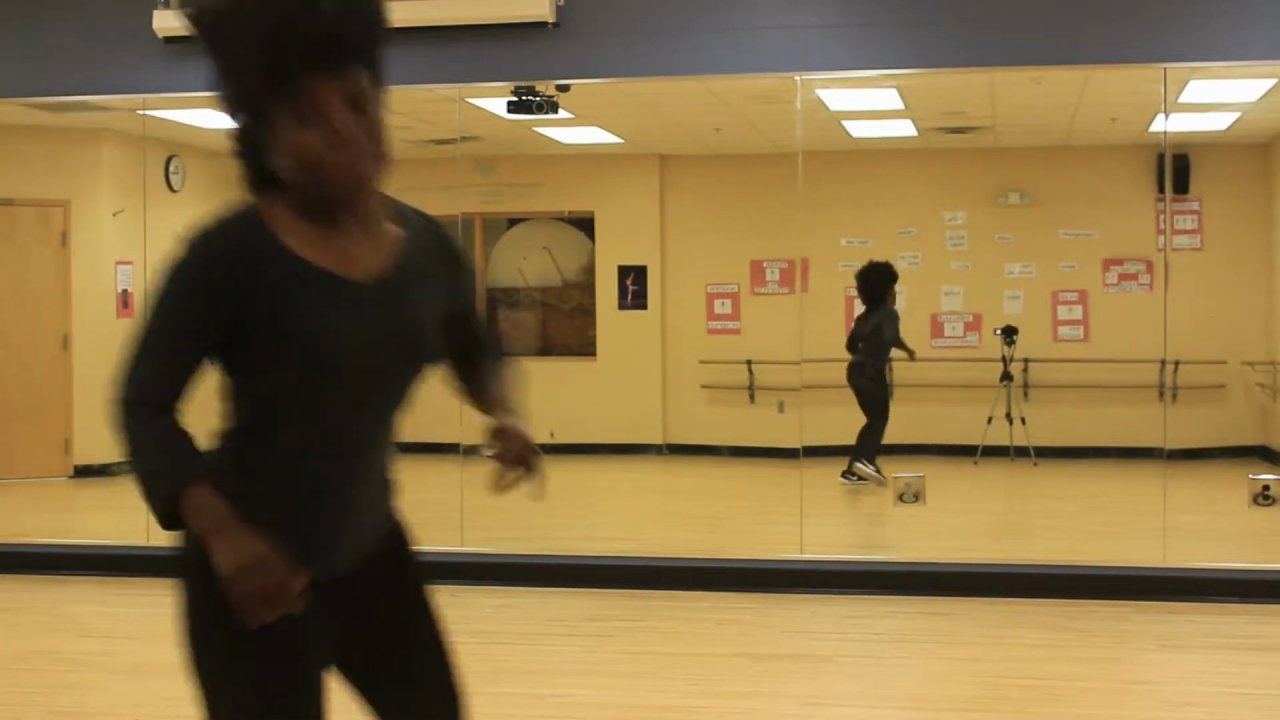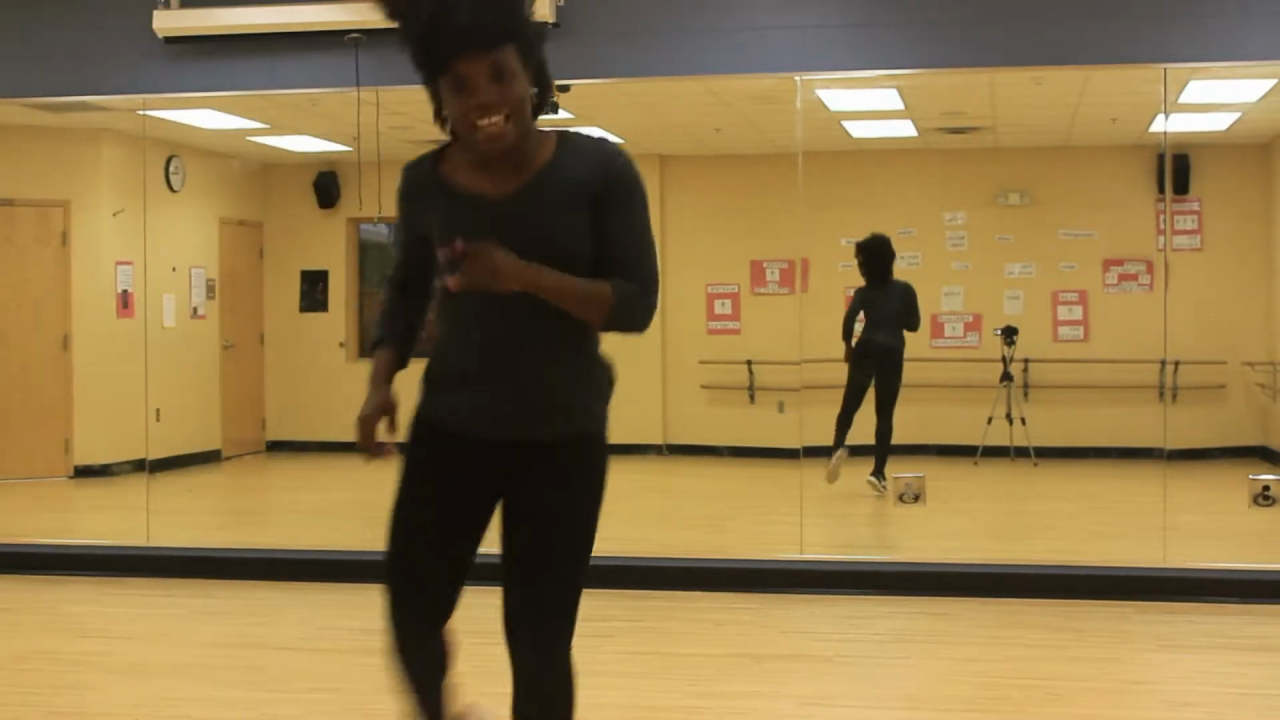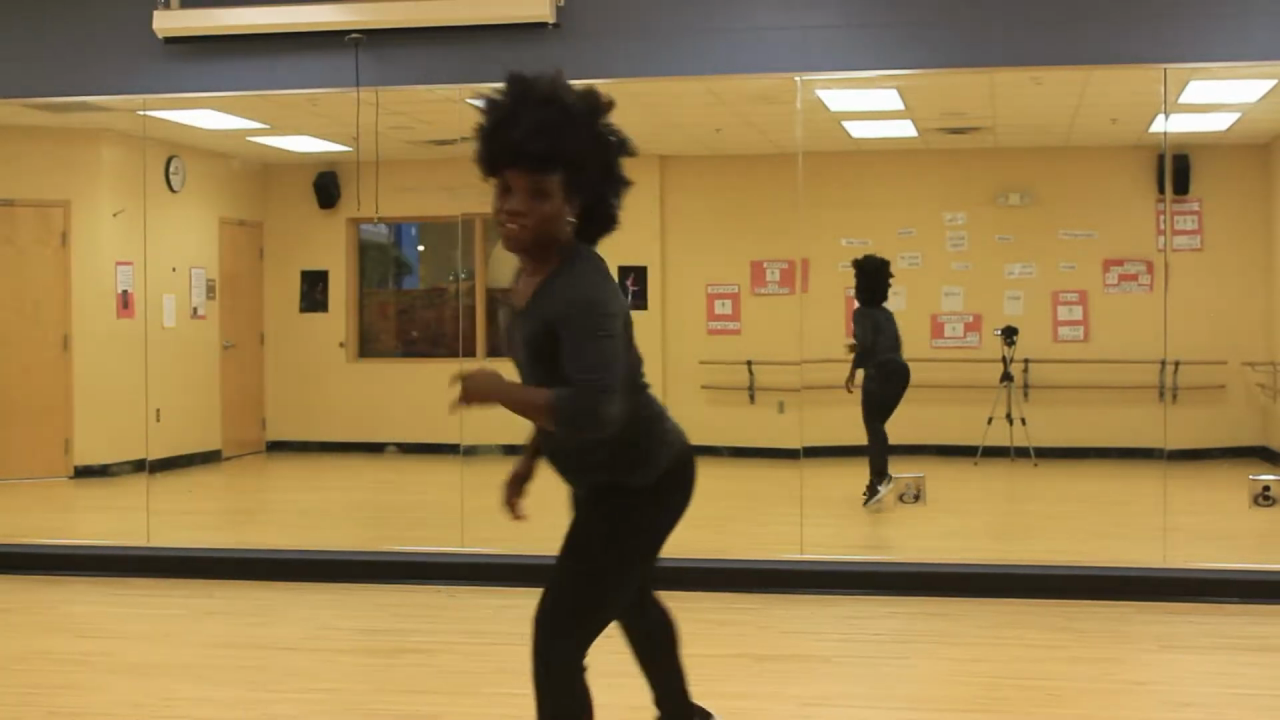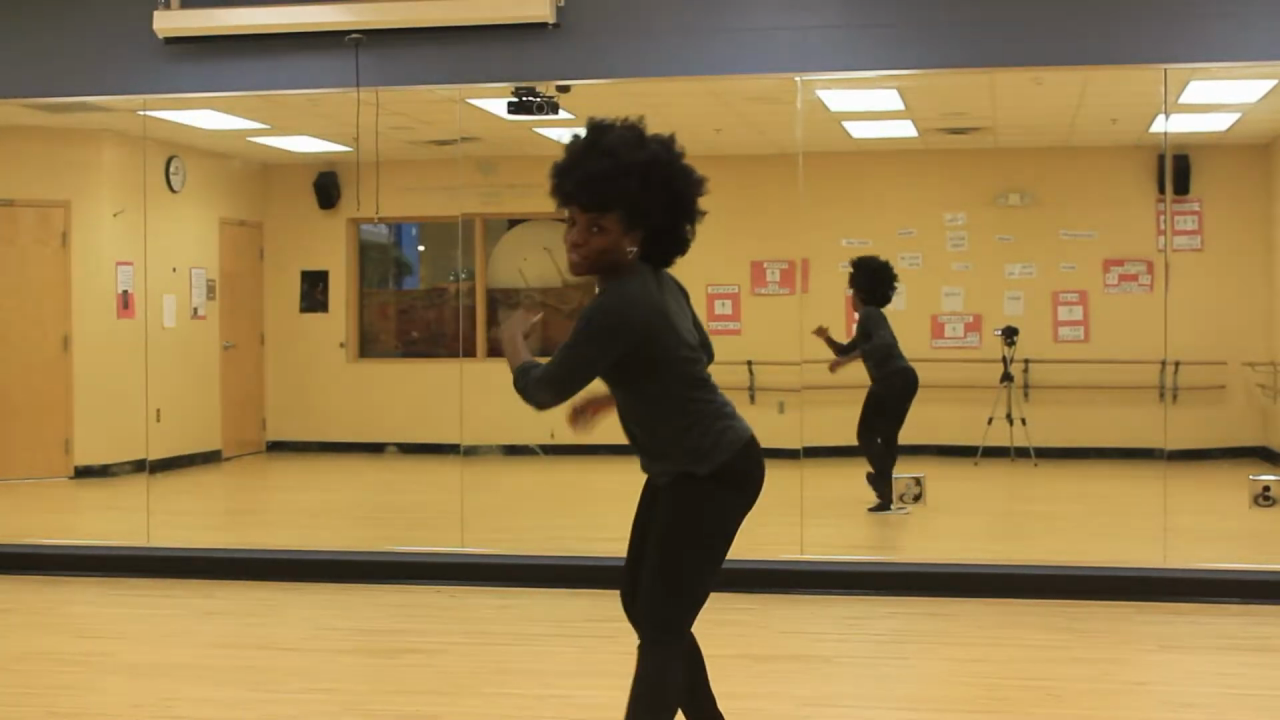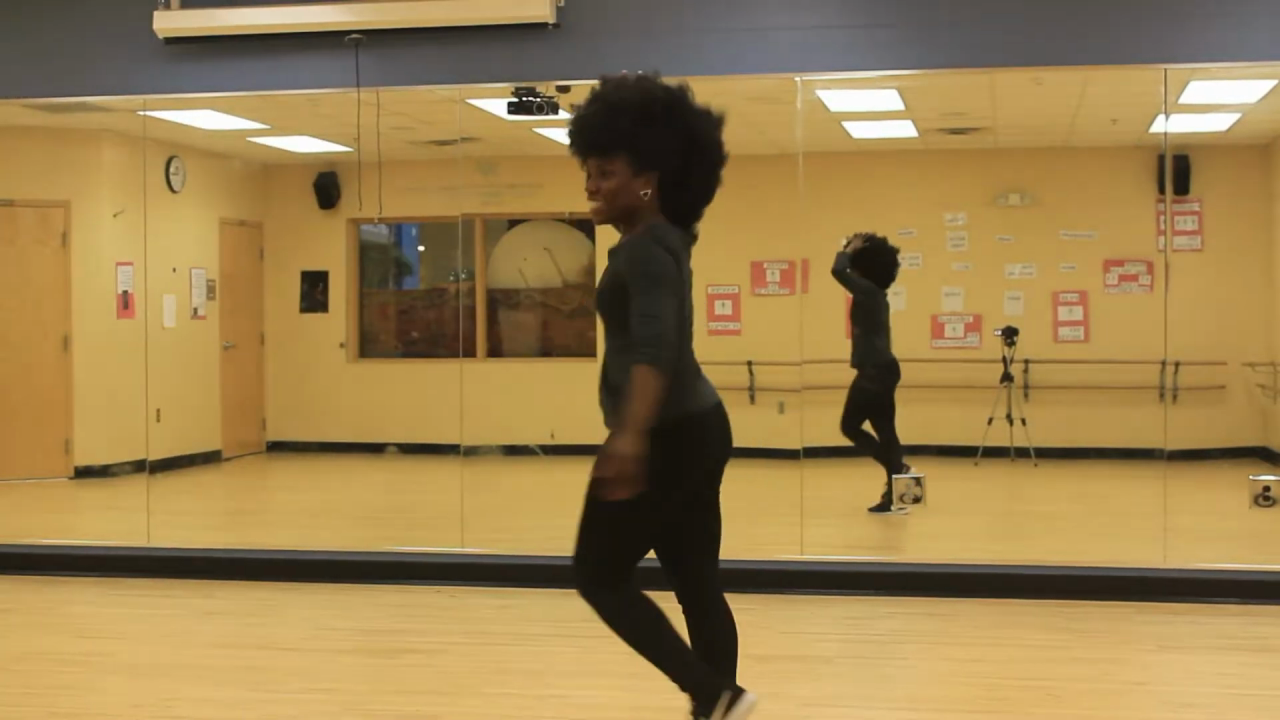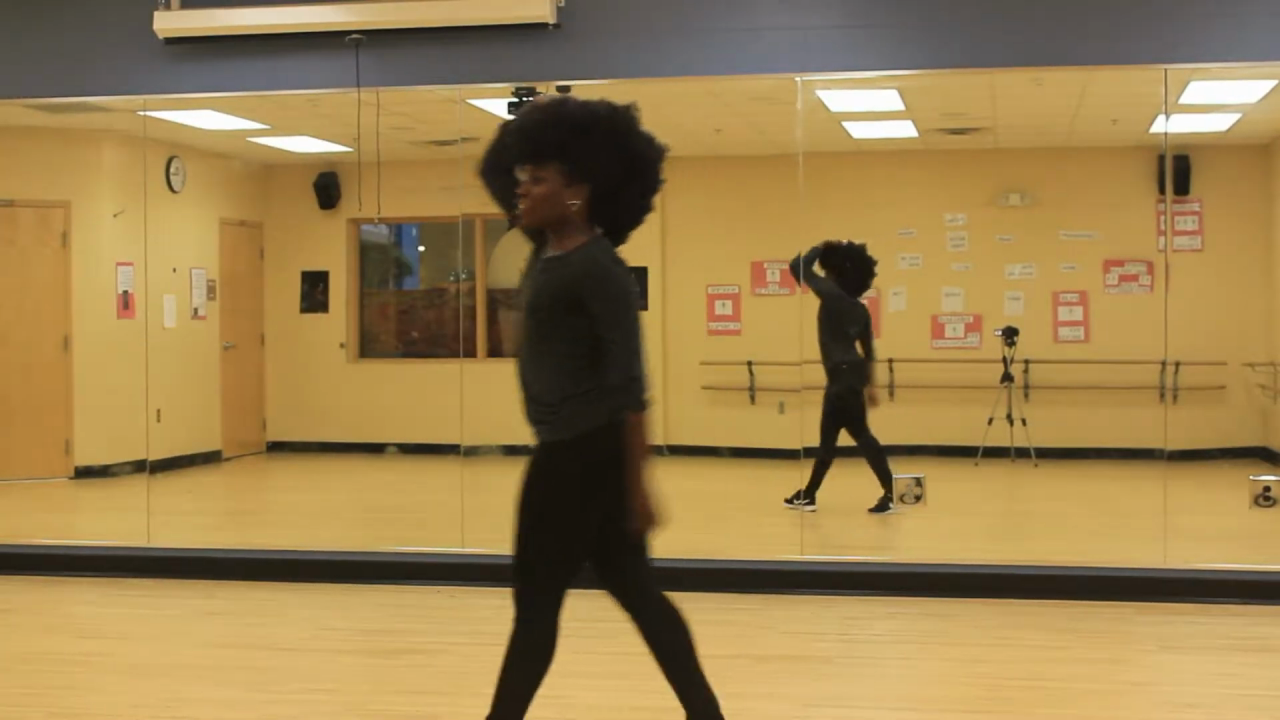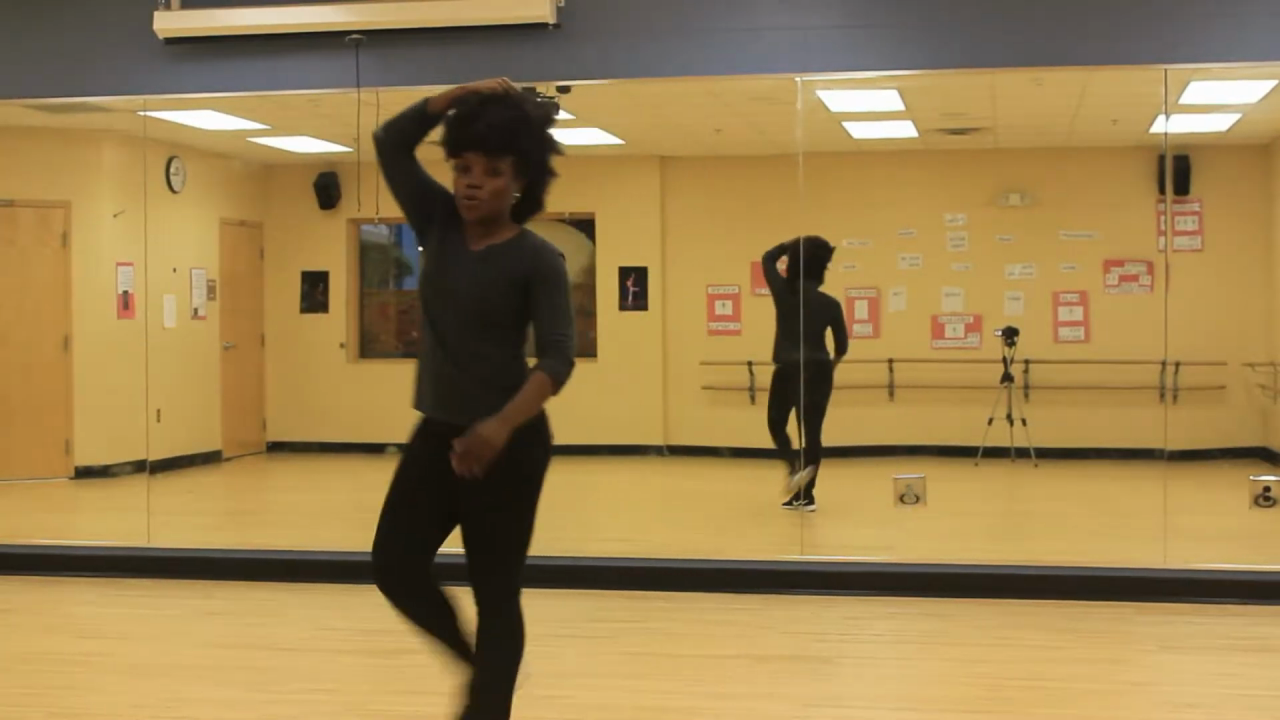
dt=0.4s
person 1, frame 1
left shoulder: (428, 247)
right shoulder: (228, 257)
left elbow: (473, 350)
right elbow: (145, 408)
left wrist: (503, 420)
right wrist: (222, 534)
left hip: (362, 544)
right hip: (252, 562)
person 1, frame 2
left shoulder: (598, 171)
right shoulder: (424, 182)
left elbow: (636, 305)
left wrist: (524, 276)
right wrist: (381, 382)
left hip: (563, 435)
right hip: (454, 427)
left knee: (537, 641)
right knee: (413, 610)
person 1, frame 3
left shoulder: (578, 292)
right shoulder: (536, 280)
left elbow: (595, 414)
left wrist: (499, 390)
right wrist: (530, 461)
left hip: (639, 481)
right hip: (620, 476)
left knee: (557, 636)
right knee: (628, 599)
person 1, frame 4
left shoulder: (624, 303)
right shoulder: (655, 285)
left elbow: (547, 386)
left wrist: (512, 343)
right wrist: (615, 397)
left hip: (709, 474)
right hip: (691, 468)
left knee: (662, 630)
right knee: (642, 604)
person 1, frame 5
left shoulder: (646, 252)
right shoulder: (658, 234)
left elbow: (656, 346)
left wrist: (630, 435)
left hip: (665, 435)
right hip: (692, 431)
left knee: (599, 576)
right knee: (698, 584)
person 1, frame 6
left shoulder: (598, 268)
right shoulder: (546, 241)
left elbow: (628, 380)
right elbow: (493, 168)
left wrist: (637, 481)
right wrist: (529, 116)
left hip: (583, 450)
right hip: (571, 447)
left knee: (536, 596)
right knee: (634, 589)
person 1, frame 7
left shoulder: (538, 260)
right shoulder: (437, 229)
left elbow: (557, 358)
right elbow: (390, 142)
left wrist: (504, 425)
right wrist: (463, 93)
left hip: (508, 443)
right hip: (437, 433)
left knee: (495, 590)
right knee: (393, 569)
right ankle: (479, 662)
person 2, frame 1
left shoulder: (864, 316)
right shoulder: (889, 313)
left elbow: (851, 345)
right elbow: (889, 337)
right wrist: (905, 348)
left hip: (856, 371)
right hip: (872, 373)
left knee: (874, 419)
right knee: (878, 419)
left ankle: (851, 470)
right ankle: (866, 461)
person 2, frame 2
left shoulder: (863, 293)
right shoulder: (904, 289)
left elbow: (849, 319)
right elbow: (913, 324)
left wrist: (847, 345)
left hip: (866, 351)
right hip: (892, 354)
left knee: (849, 406)
right knee: (885, 414)
left ankle: (839, 448)
right ankle: (878, 473)
person 2, frame 3
left shoulder: (862, 312)
right shoulder: (886, 314)
left elbow: (866, 343)
left wrist: (852, 371)
right wrist: (859, 353)
left hip: (882, 374)
right hip: (899, 372)
left knee: (873, 426)
right knee: (876, 425)
left ankle: (881, 480)
right ankle: (875, 485)
person 2, frame 4
left shoulder: (869, 316)
right shoulder: (871, 317)
left elbow: (883, 344)
right elbow: (848, 350)
left wrist: (847, 358)
right wrist: (828, 339)
left hip: (892, 381)
right hip: (904, 379)
left knee: (867, 436)
right knee: (887, 437)
left ankle: (889, 496)
right ankle: (883, 482)
person 2, frame 5
left shoulder: (867, 291)
right shoulder: (877, 297)
left elbow: (838, 269)
left wrist: (850, 247)
left hip: (873, 370)
right hip: (881, 369)
left knee: (850, 426)
right knee: (884, 430)
left ankle: (898, 479)
person 2, frame 6
left shoulder: (829, 293)
right shoulder: (860, 309)
left elbow: (798, 266)
right elbow: (868, 350)
left wrist: (820, 248)
right wrist: (870, 386)
left hip: (842, 373)
right hip: (853, 372)
left knee: (858, 434)
right knee: (829, 434)
left ankle: (888, 491)
right ankle: (809, 494)
person 2, frame 7
left shoulder: (783, 293)
right shoulder: (830, 304)
left elbow: (768, 259)
right elbow: (842, 345)
left wrist: (795, 245)
right wrist: (832, 362)
left hip: (787, 370)
right hip: (819, 371)
left knee: (776, 425)
right knee: (812, 433)
left ankle: (796, 468)
right ankle: (804, 495)
